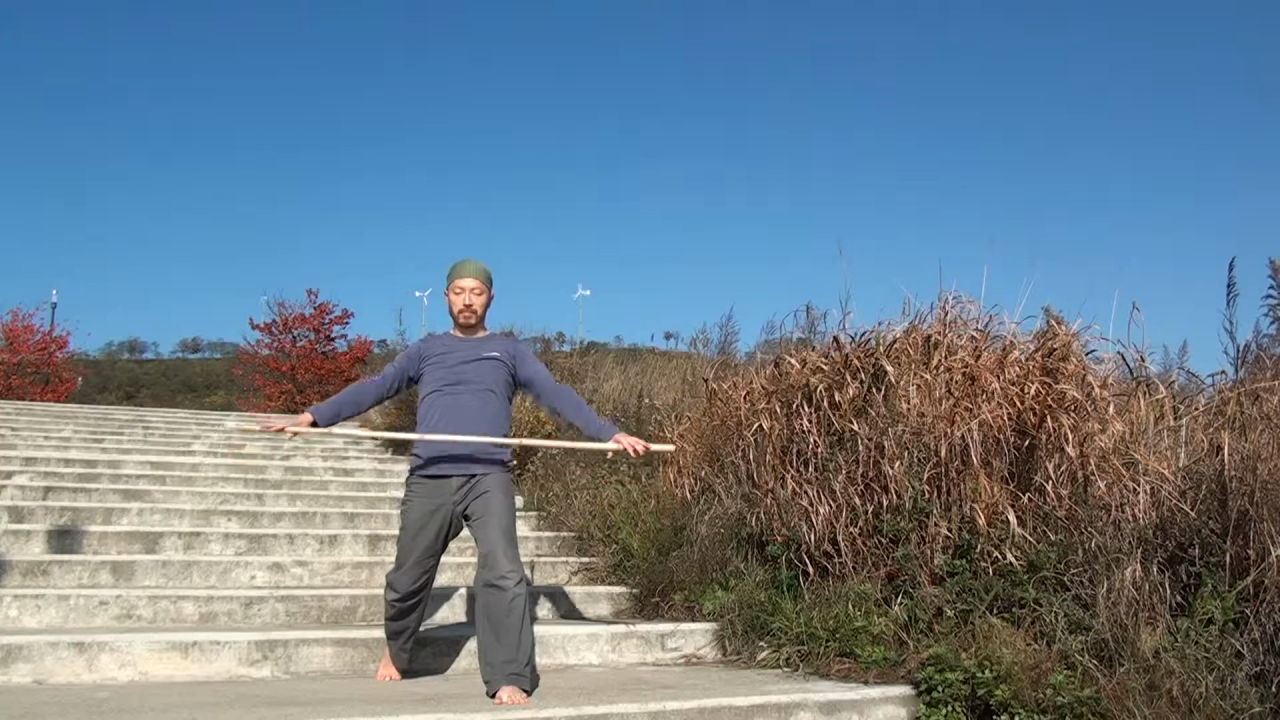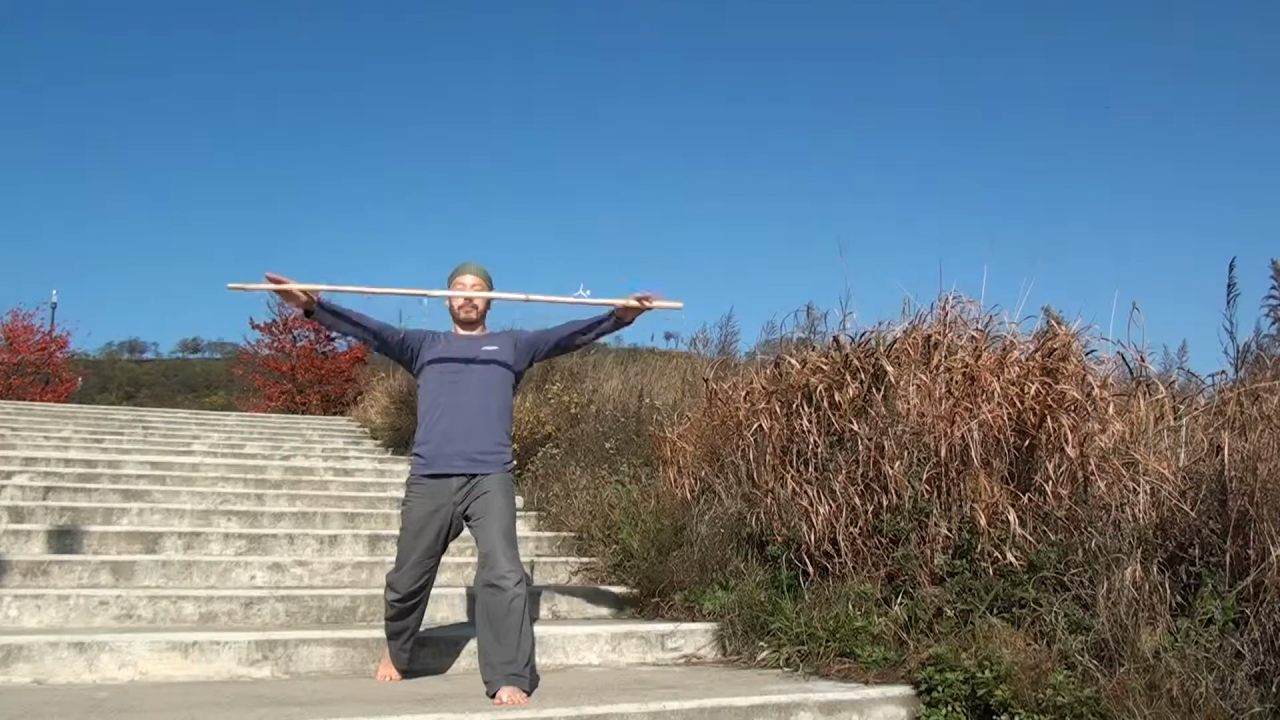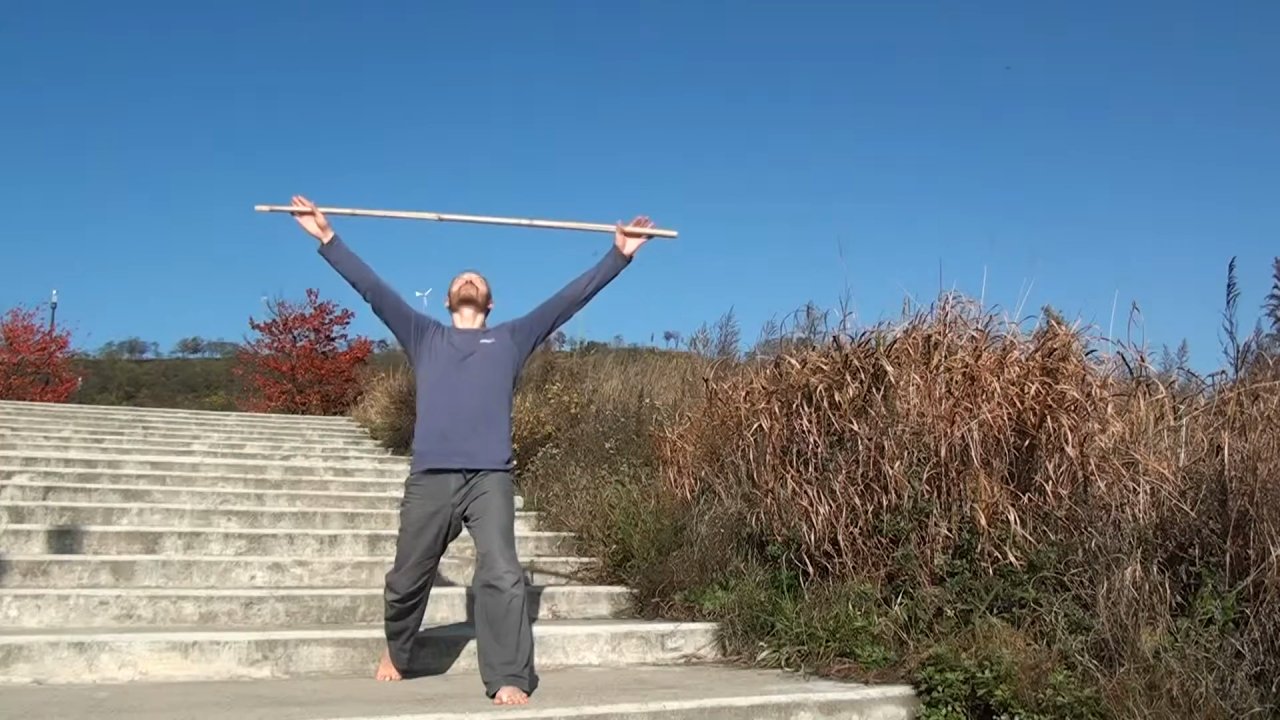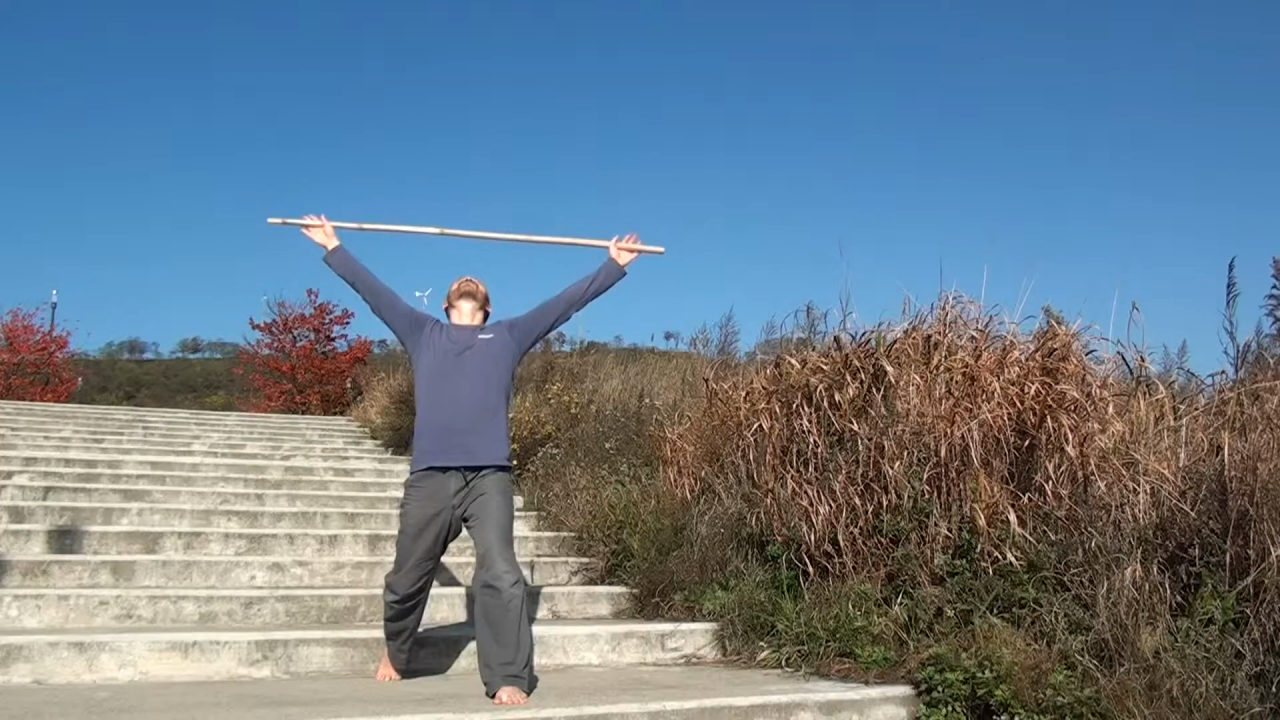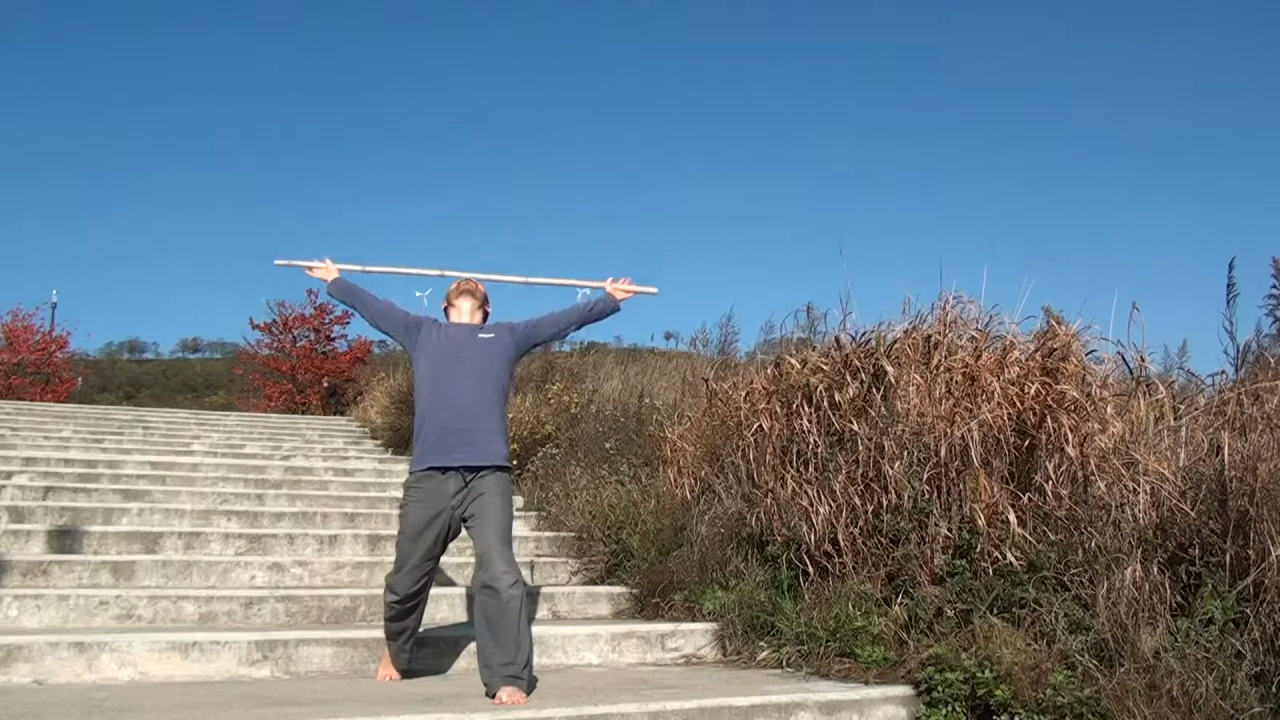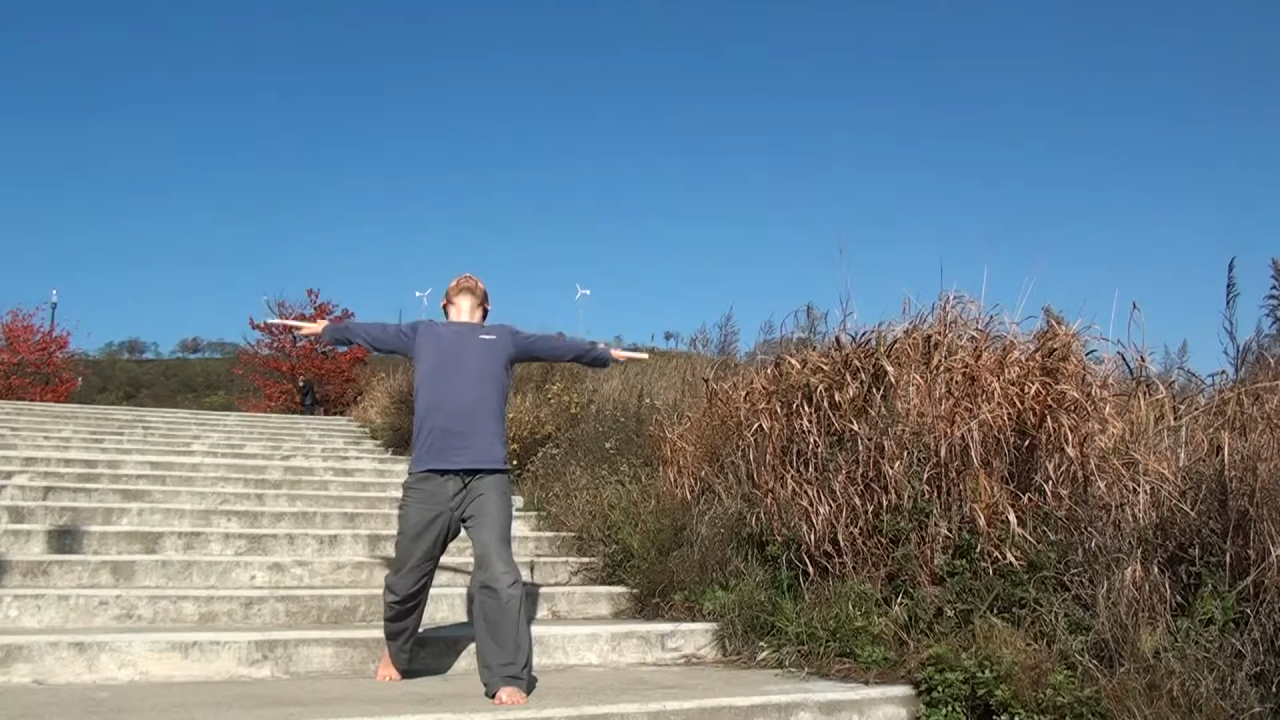
dt=0.4s
person 1, frame 1
left shoulder: (510, 350)
right shoulder: (425, 349)
left elbow: (555, 392)
right elbow: (376, 386)
left wrist: (612, 432)
right wrist: (314, 414)
left hip: (490, 477)
right hip: (428, 479)
left knee: (503, 574)
right knee: (407, 578)
left ankle: (509, 679)
right ankle: (396, 653)
person 1, frame 2
left shoulder: (512, 344)
right shoulder: (424, 344)
left elbow: (566, 335)
right elbow: (367, 330)
left wrist: (617, 317)
right wrist: (310, 305)
left hip: (490, 478)
right hip: (429, 479)
left knee: (502, 575)
right knee: (408, 577)
left ankle: (510, 680)
right ankle: (396, 654)
person 1, frame 3
left shoulder: (511, 339)
right shoulder: (423, 336)
left elbow: (570, 298)
right elbow: (372, 289)
left wrist: (619, 254)
right wrist: (326, 237)
left hip: (490, 477)
right hip: (429, 478)
left knee: (501, 575)
right knee: (408, 579)
left ankle: (510, 680)
right ankle: (396, 654)
person 1, frame 4
left shoulder: (508, 335)
right shoulder: (423, 333)
left elbow: (567, 301)
right elbow: (370, 288)
left wrist: (614, 264)
right wrist: (331, 246)
left hip: (490, 475)
right hip: (429, 476)
left knee: (501, 576)
right knee: (407, 578)
left ankle: (509, 680)
right ankle: (395, 655)
person 1, frame 5
left shoulder: (507, 336)
right shoulder: (422, 332)
left elbow: (566, 319)
right elbow: (371, 306)
left wrist: (610, 299)
right wrist: (332, 279)
left hip: (489, 475)
right hip: (429, 476)
left knee: (500, 576)
right knee: (408, 577)
left ankle: (509, 680)
right ankle: (395, 654)
person 1, frame 6
left shoulder: (504, 338)
right shoulder: (422, 334)
left elbow: (562, 349)
right elbow: (369, 334)
left wrist: (604, 355)
right wrist: (328, 329)
left hip: (488, 476)
right hip: (428, 477)
left knee: (498, 575)
right knee: (407, 577)
left ankle: (509, 680)
right ankle: (395, 653)
